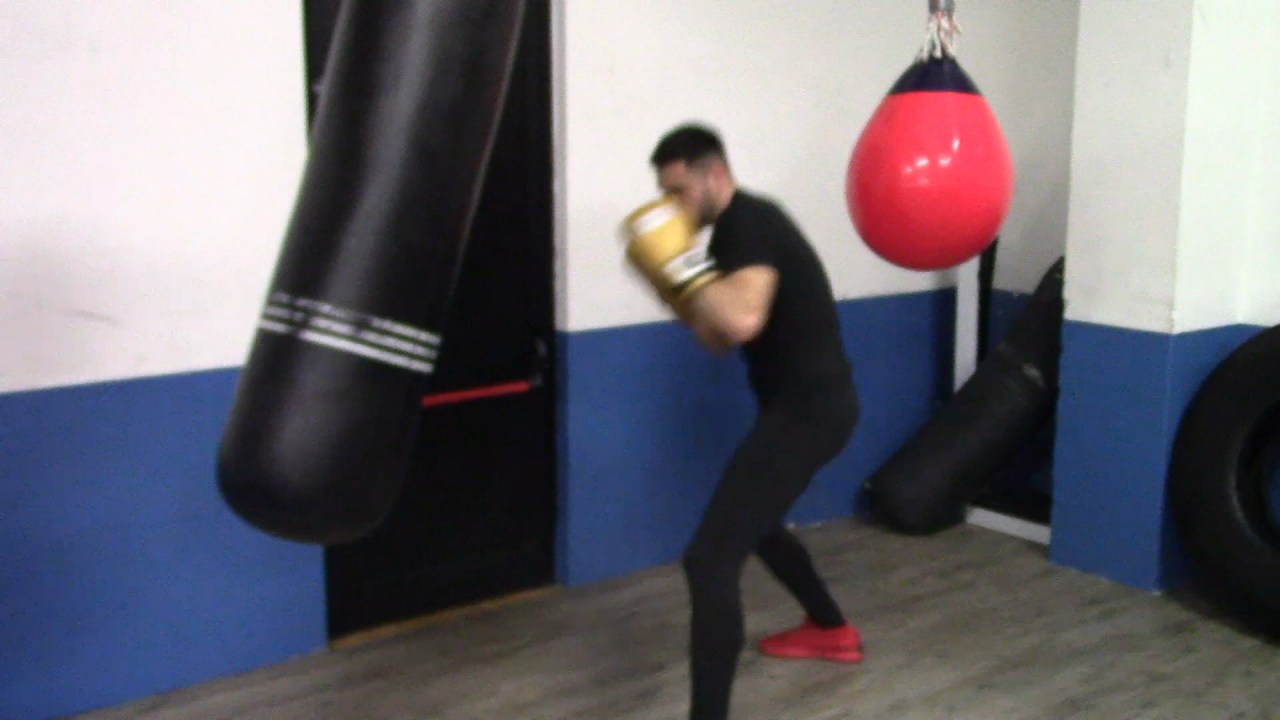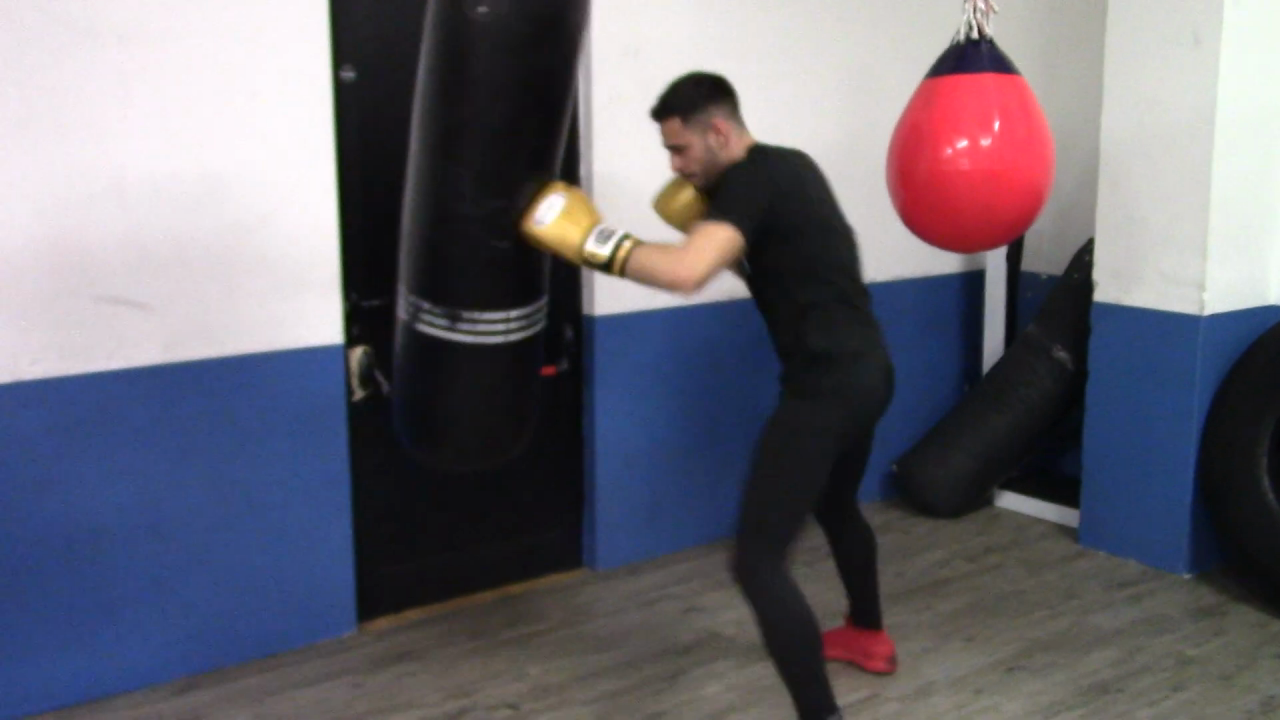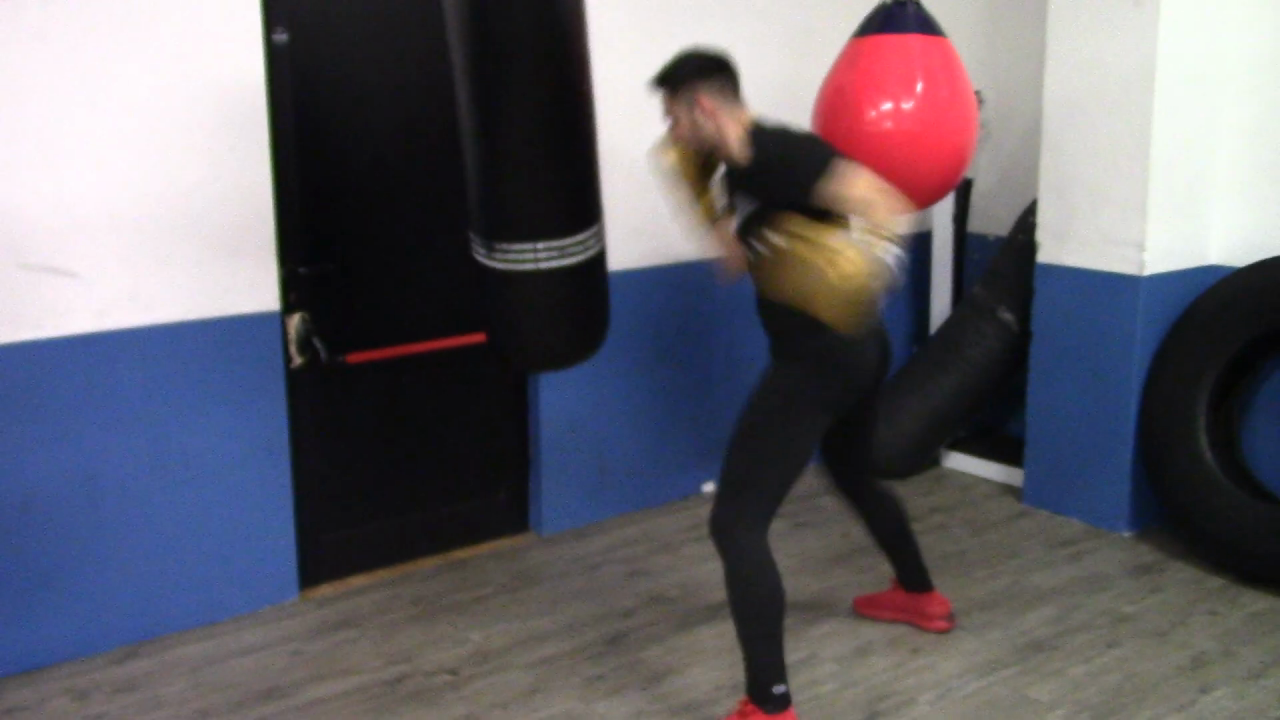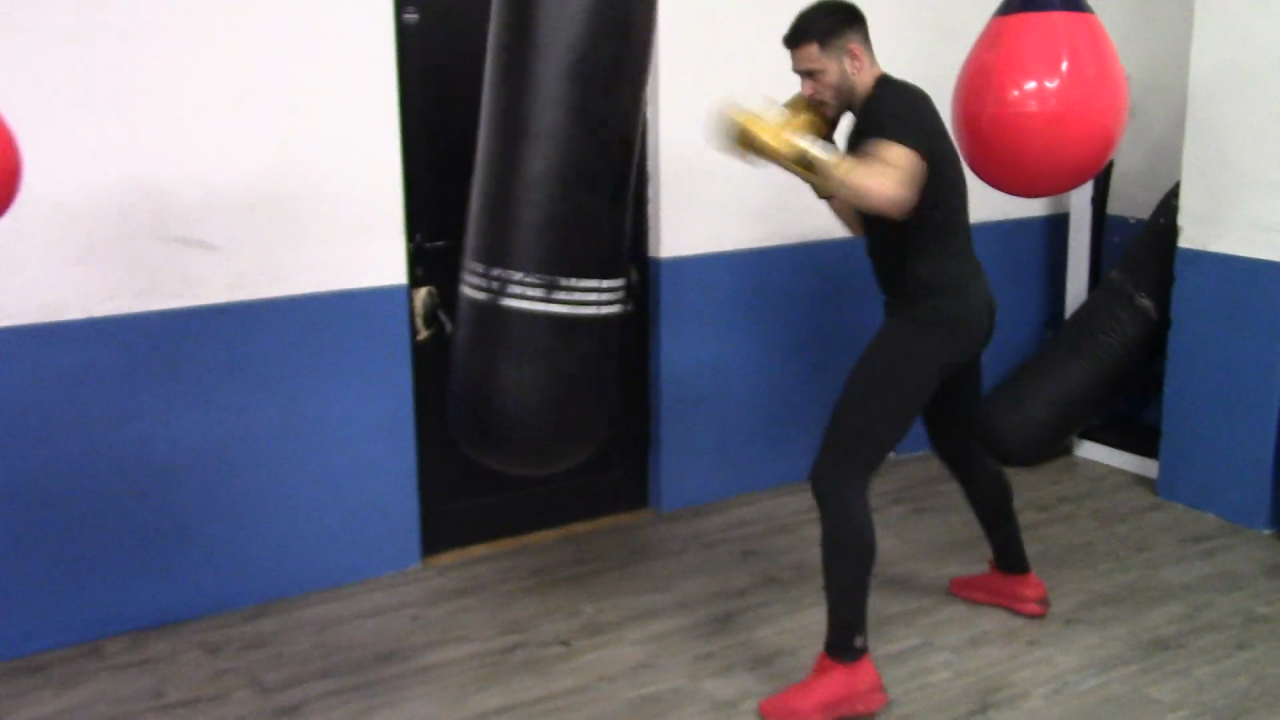
dt=1s
person 1, frame 1
left shoulder: (753, 222)
right shoulder: (734, 229)
left elbow: (739, 320)
right elbow: (713, 327)
left hip: (812, 410)
right hip: (793, 404)
left knee: (707, 559)
right knee: (752, 528)
right ankle: (830, 629)
person 1, frame 2
left shoulder: (753, 180)
right shoulder: (788, 168)
left elbow: (686, 272)
left wrist: (592, 240)
right wrist: (701, 223)
left hip: (830, 386)
right hip: (862, 370)
left knee: (755, 559)
right knee: (835, 504)
right ankle: (869, 634)
person 1, frame 3
left shoulder: (785, 153)
right shoulder: (739, 170)
left elbow: (885, 206)
right elbow: (740, 264)
left hip: (819, 363)
right hip: (857, 348)
left knee: (735, 524)
right knee: (851, 473)
right ankle: (918, 594)
person 1, frame 4
left shoulder: (894, 108)
right shoulder: (878, 116)
left elbow: (888, 195)
right elbow: (867, 220)
left wrist: (796, 146)
right wrist: (809, 159)
left hip: (934, 320)
right hip: (962, 309)
left knee: (836, 475)
right knee: (957, 445)
right ankle: (1015, 576)
